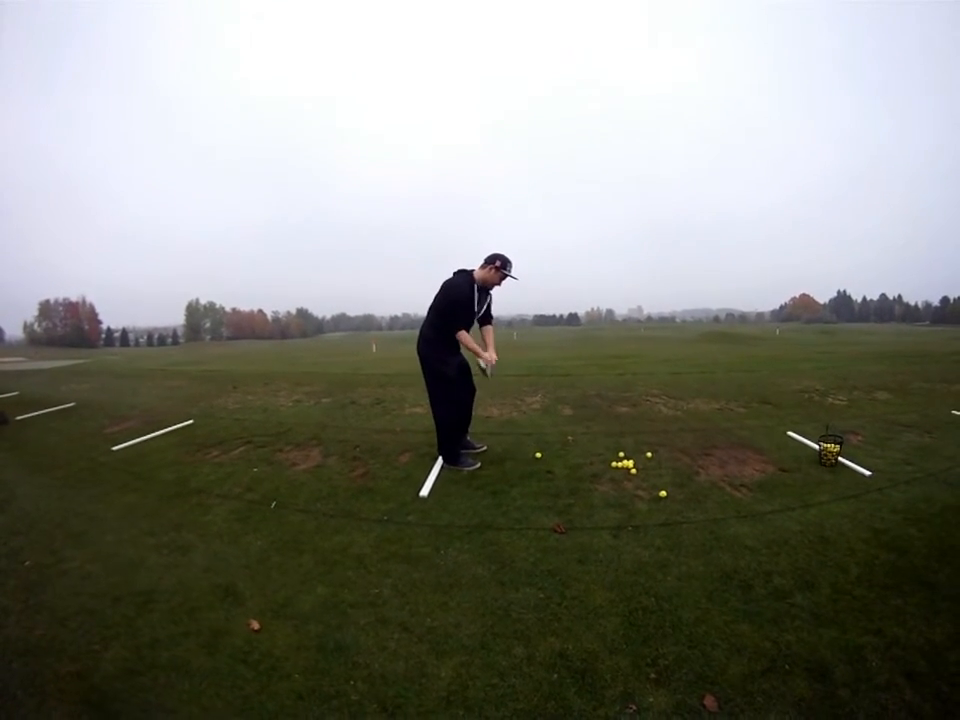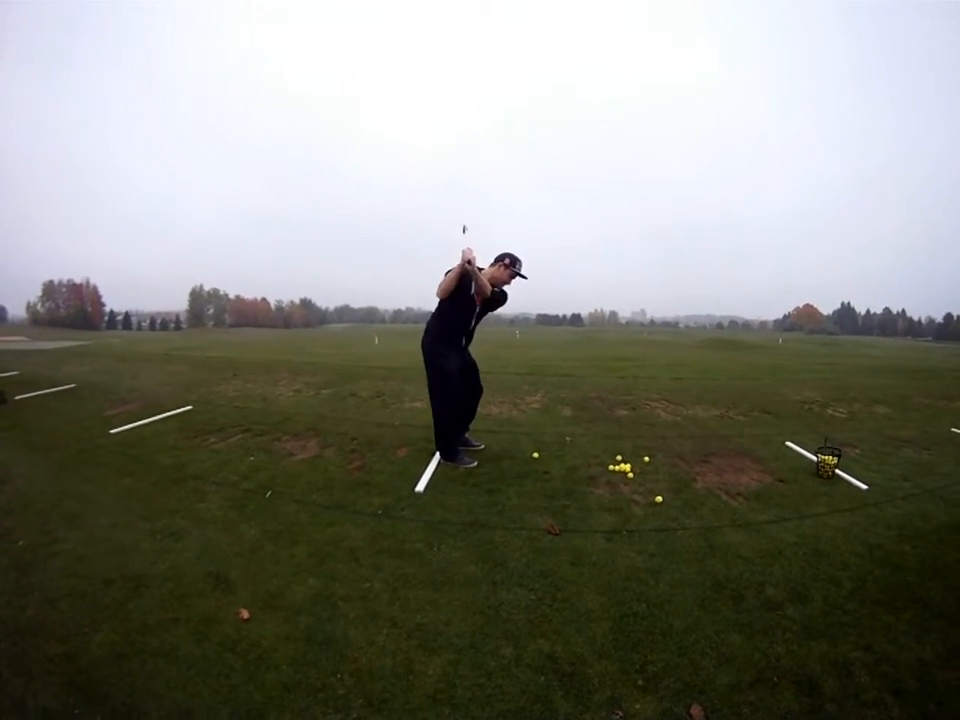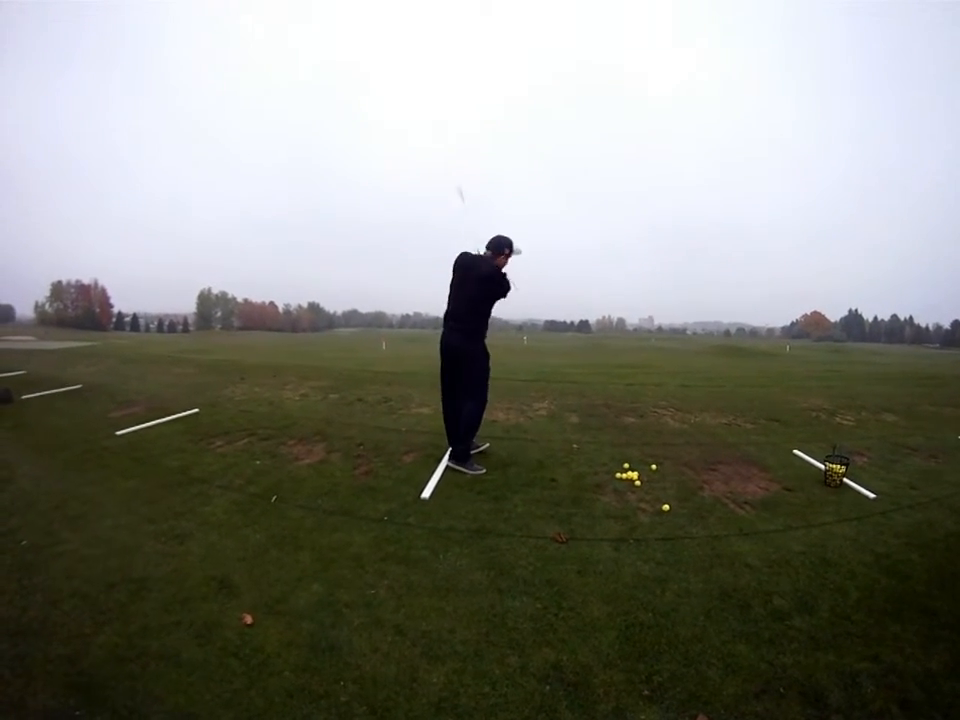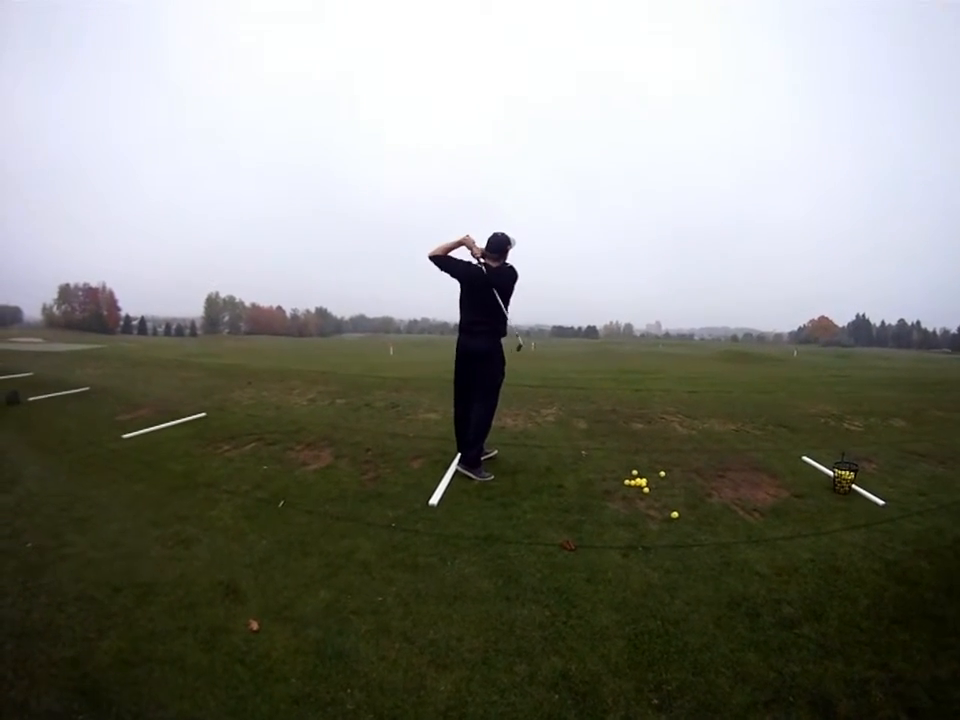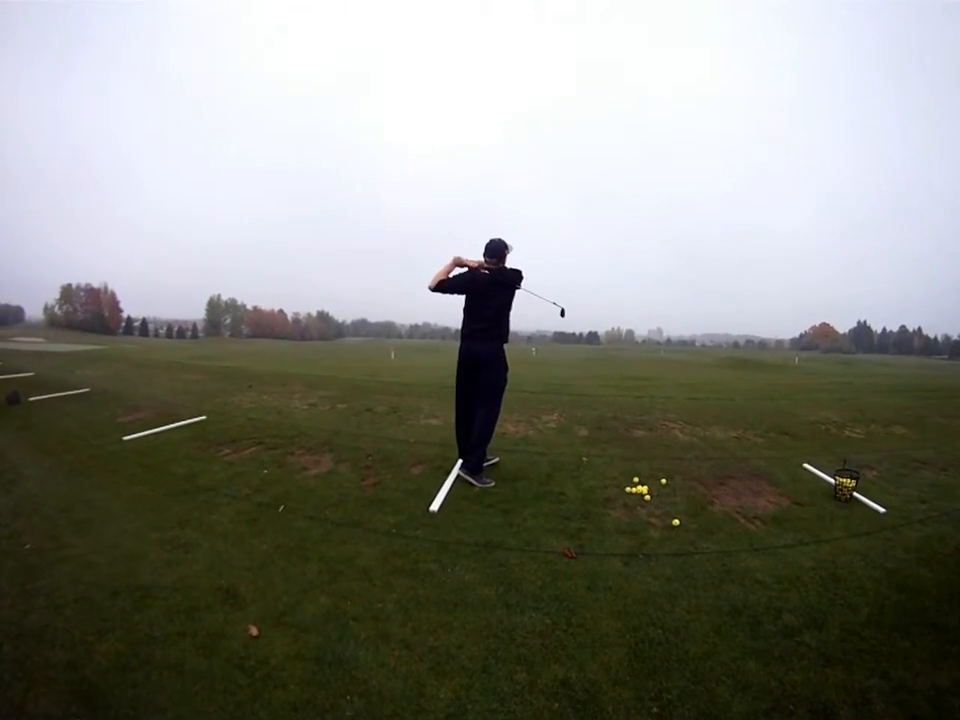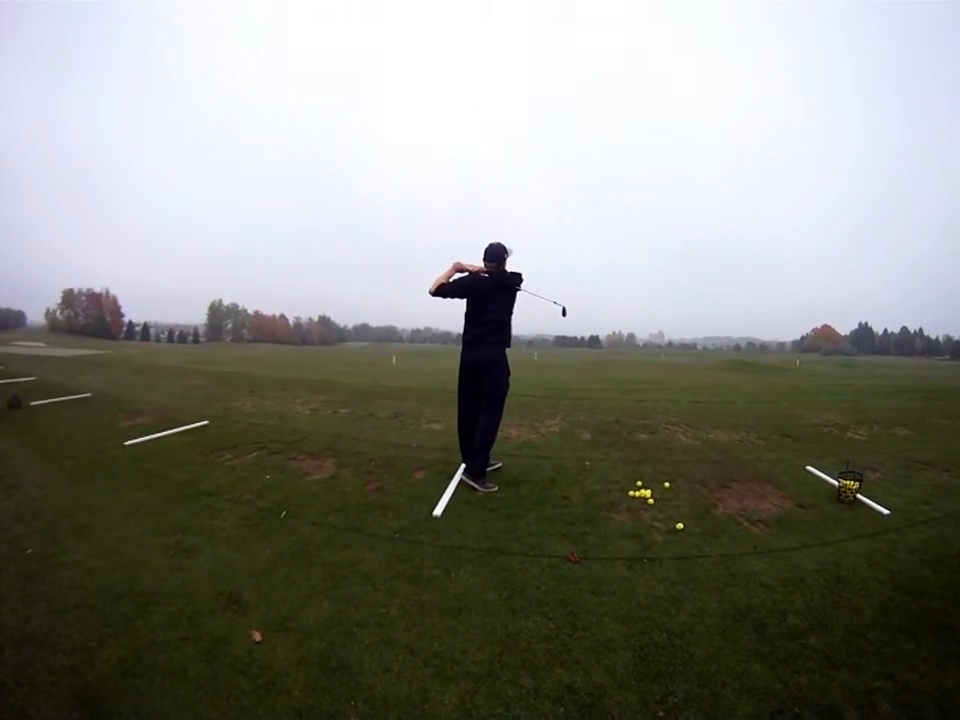
dt=0.5s
person 1, frame 1
left shoulder: (484, 294)
right shoulder: (457, 286)
left elbow: (487, 323)
right elbow: (458, 330)
left wrist: (490, 350)
right wrist: (481, 354)
left hip: (451, 348)
right hip: (433, 348)
left knee: (466, 391)
right knee: (447, 399)
left ankle: (459, 439)
right ankle: (450, 455)
person 1, frame 2
left shoulder: (499, 295)
right shoulder: (459, 274)
left elbow: (485, 293)
right elbow: (441, 294)
left wrist: (474, 271)
right wrist: (462, 266)
left hip: (460, 347)
right hip: (438, 344)
left knee: (473, 390)
right knee: (447, 396)
left ankle: (458, 435)
right ankle: (448, 451)
person 1, frame 3
left shoulder: (464, 260)
right shoulder: (498, 279)
left wrist: (486, 256)
left hip: (448, 338)
right hip: (470, 343)
left knee: (453, 394)
right knee: (475, 397)
left ankle: (459, 442)
right ankle: (460, 455)
person 1, frame 4
left shoulder: (469, 272)
right shoulder: (510, 275)
left elbow: (434, 255)
left wrist: (461, 242)
right wrist: (480, 253)
left hip: (465, 343)
right hip: (490, 347)
left knee: (464, 399)
right knee: (484, 402)
left ankle: (471, 449)
right ankle: (469, 460)
person 1, frame 5
left shoulder: (472, 278)
right shoulder: (513, 278)
left elbow: (435, 285)
left wrist: (454, 263)
right wrist: (477, 265)
left hip: (468, 349)
right hip: (492, 351)
left knee: (466, 405)
right knee: (487, 407)
left ankle: (470, 455)
right ankle: (472, 465)
person 1, frame 6
left shoulder: (472, 282)
right shoulder: (512, 281)
left elbow: (435, 290)
left wrist: (455, 269)
right wrist: (478, 270)
left hip: (469, 354)
right hip: (494, 356)
left knee: (468, 410)
right knee: (490, 412)
left ankle: (473, 460)
right ankle: (475, 470)
